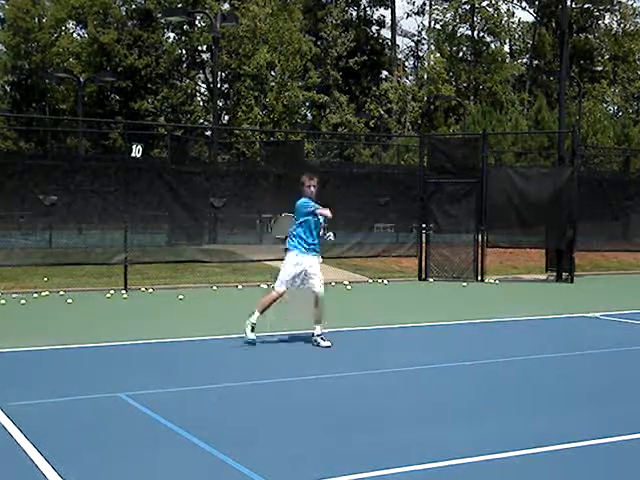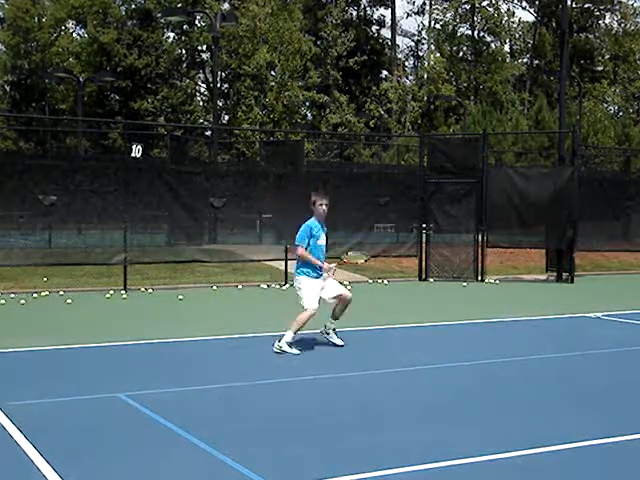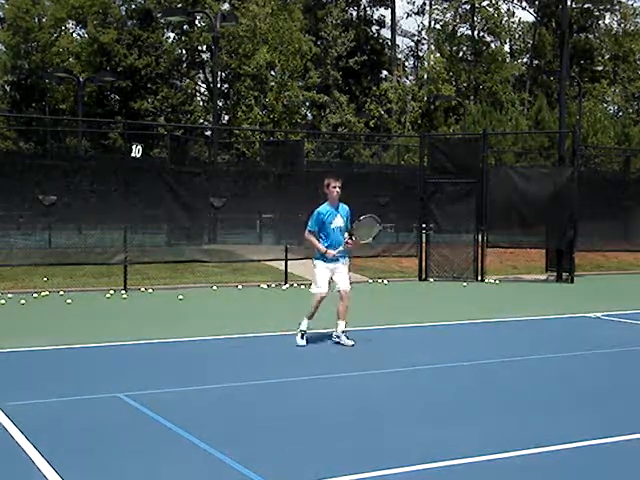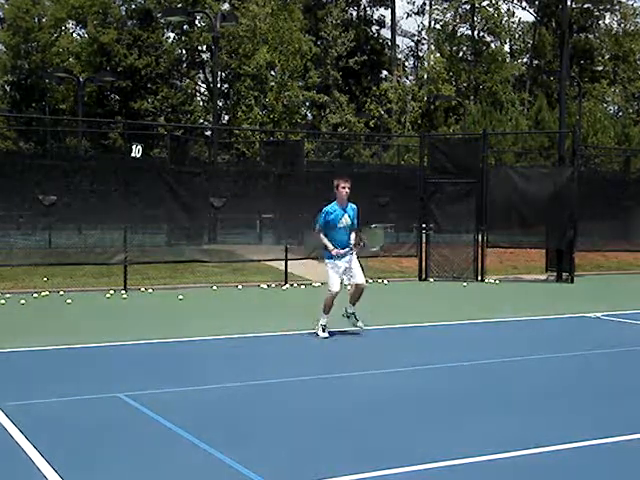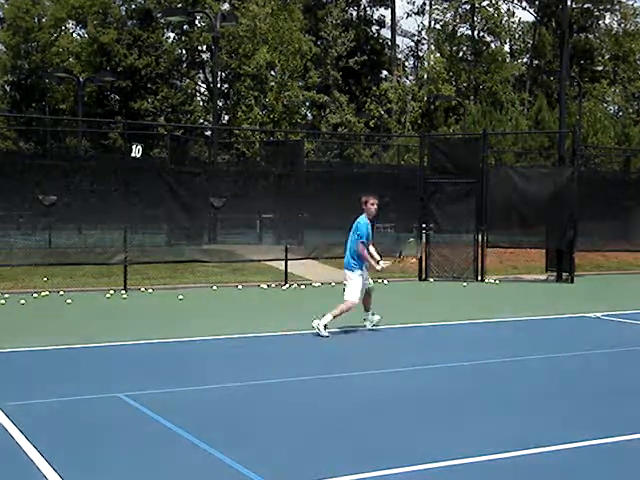
dt=0.3s
person 1, frame 1
left shoulder: (318, 210)
right shoulder: (303, 203)
right elbow: (328, 214)
left wrist: (327, 234)
right wrist: (325, 212)
left hip: (313, 256)
right hip: (296, 255)
left knee: (319, 294)
right knee: (279, 292)
left ankle: (317, 333)
right ankle: (252, 322)
person 1, frame 2
left shoulder: (323, 228)
right shoulder: (308, 226)
right elbow: (299, 252)
left wrist: (326, 265)
right wrist: (321, 264)
left hip: (321, 276)
right hip: (306, 276)
left knee: (346, 297)
right knee: (311, 309)
left ankle: (329, 329)
right ankle: (283, 342)
person 1, frame 3
left shoulder: (346, 209)
right shoulder: (320, 211)
right elbow: (308, 234)
left wrist: (347, 240)
right wrist: (324, 250)
left hip: (341, 259)
right hip: (323, 261)
left knee: (344, 293)
right knee: (321, 294)
left ankle: (340, 332)
right ankle: (302, 329)
person 1, frame 4
left shoulder: (353, 209)
right shoulder: (328, 211)
right elbow: (319, 232)
left wrist: (352, 242)
right wrist: (331, 248)
left hip: (348, 254)
right hip: (334, 257)
left knee: (360, 284)
right knee: (334, 290)
left ankle: (350, 310)
right ankle: (322, 323)
person 1, frame 5
left shoulder: (367, 223)
right shoulder: (362, 223)
left elbow: (369, 246)
right elbow: (361, 249)
left wrist: (379, 260)
right wrist: (374, 265)
left hip: (359, 266)
right hip: (354, 267)
left knee: (369, 289)
right knee: (352, 302)
left ankle: (369, 318)
right ankle: (321, 323)
